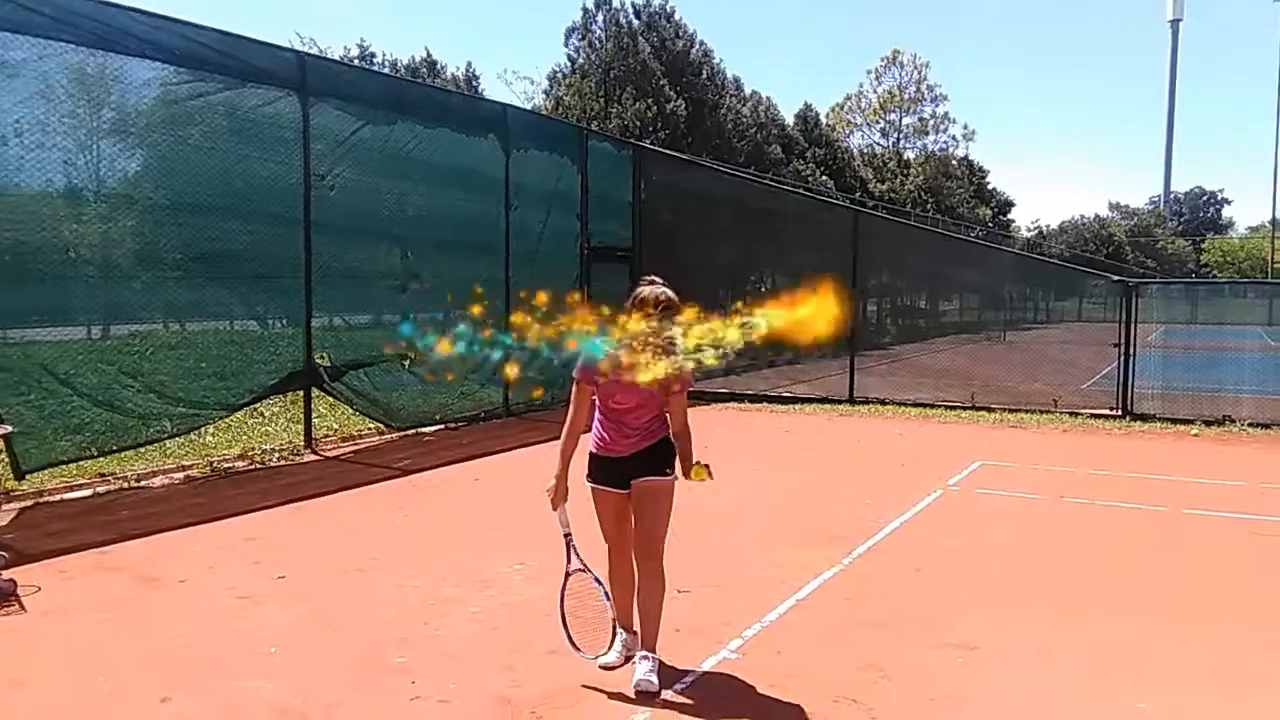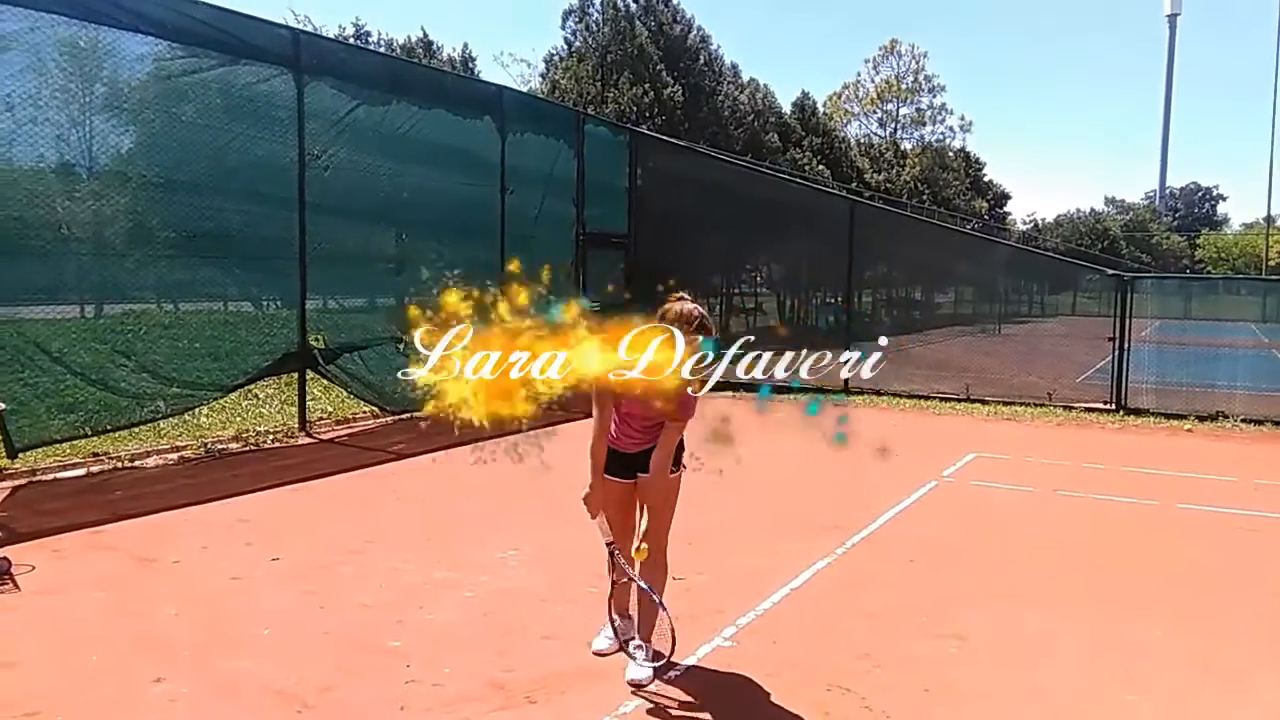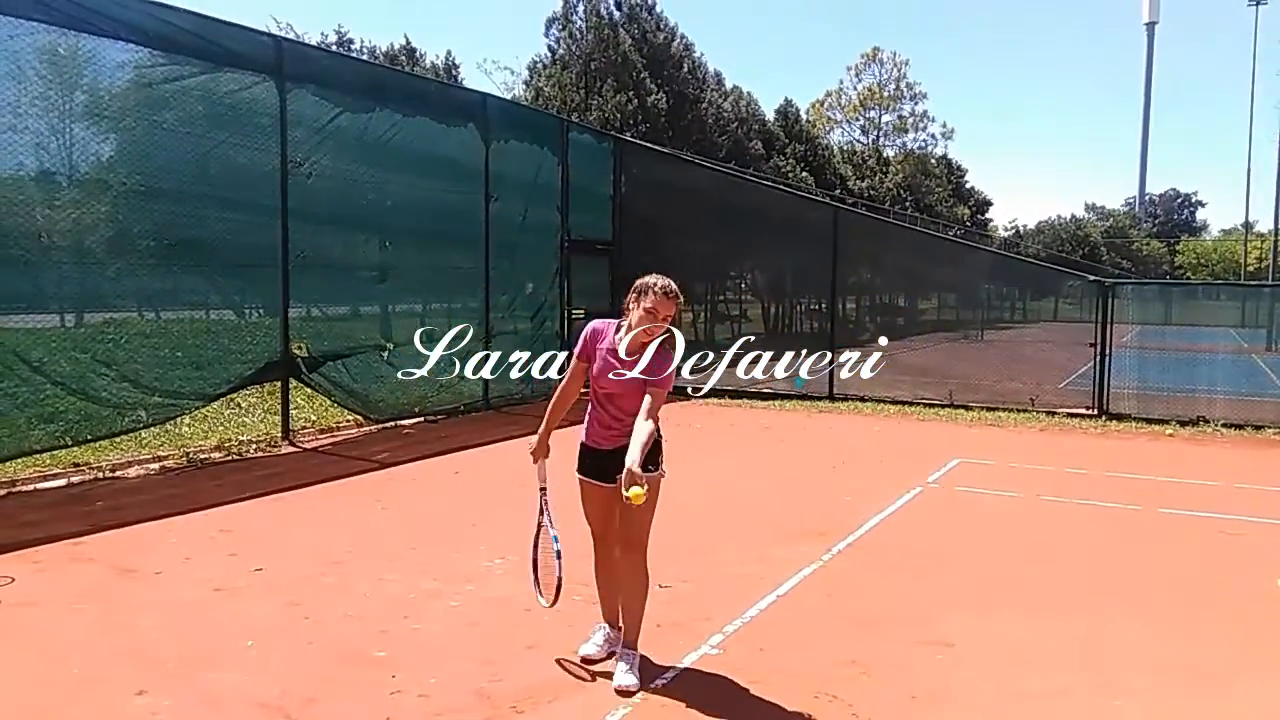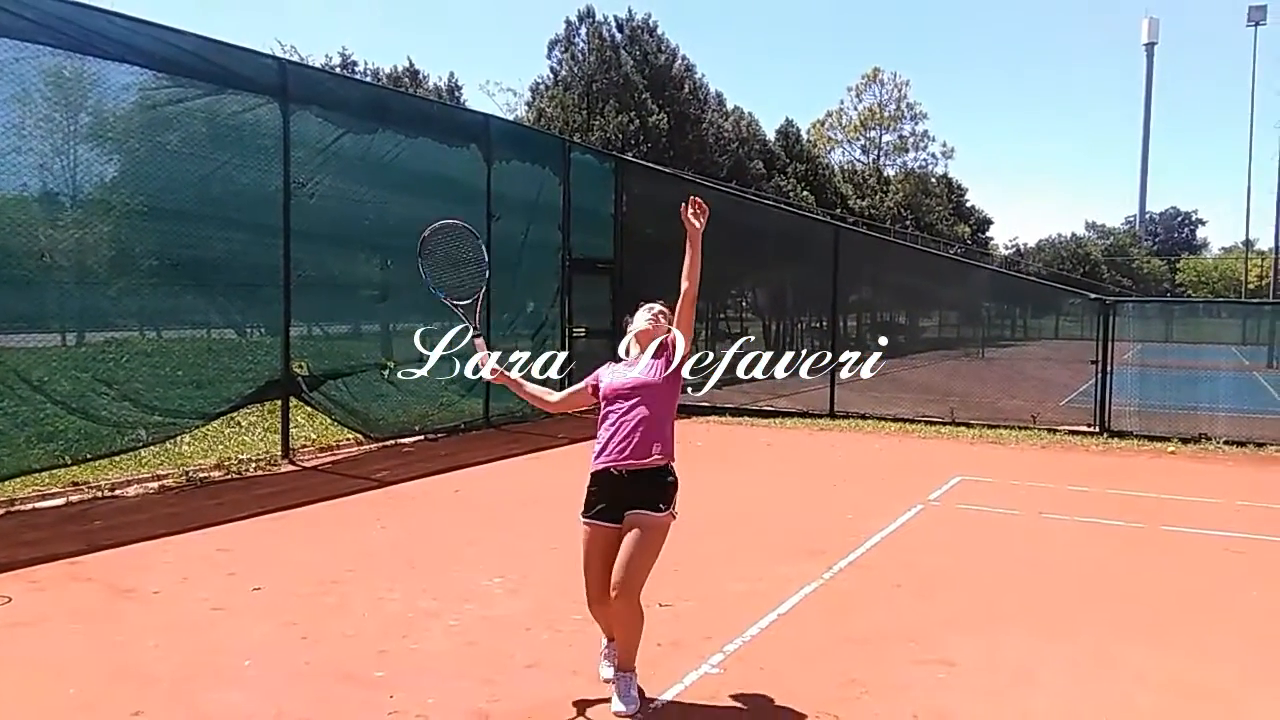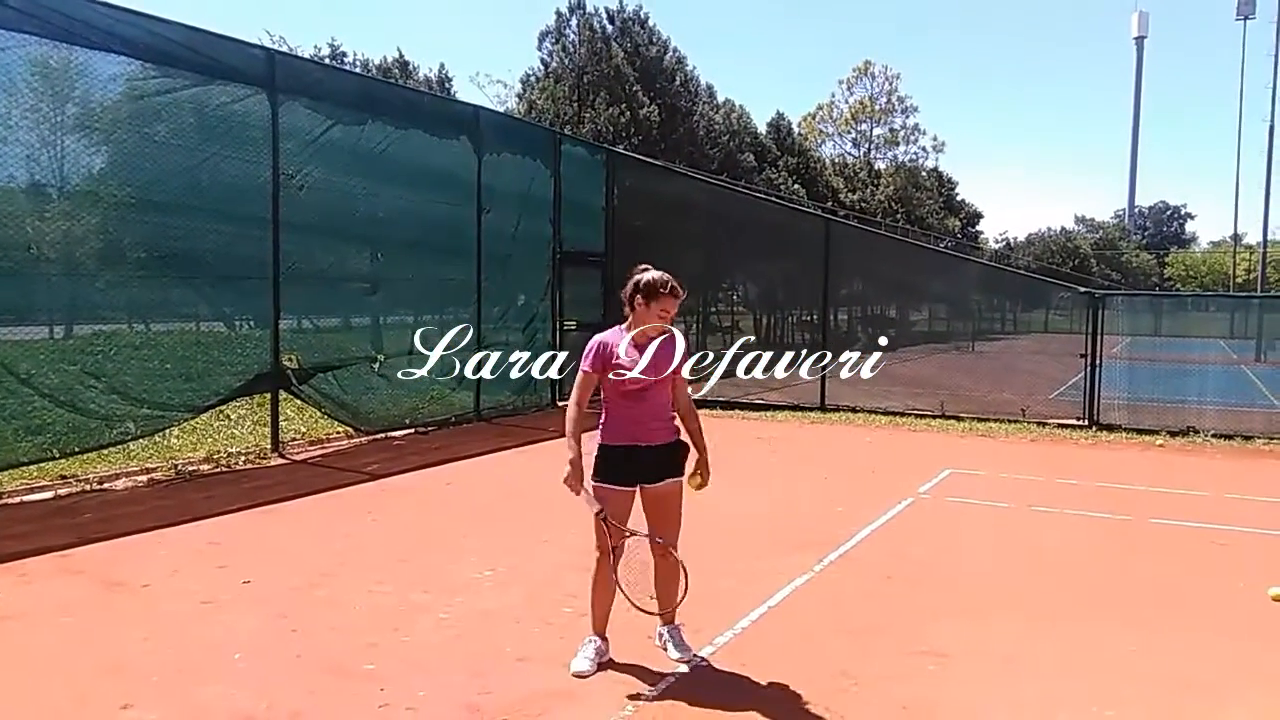
dt=1s
person 1, frame 1
right shoulder: (598, 353)
left elbow: (679, 424)
right elbow: (577, 417)
left wrist: (687, 459)
right wrist: (560, 475)
left hip: (652, 458)
right hip: (605, 460)
left knee: (649, 555)
right knee: (618, 551)
left ankle: (646, 655)
right ankle: (624, 633)
person 1, frame 2
left shoulder: (684, 385)
left elbow: (662, 456)
right elbow: (602, 422)
left wrist: (651, 521)
right wrist: (596, 483)
left hip: (656, 454)
right hip: (614, 451)
left knee: (652, 545)
right knee: (619, 541)
left ankle: (642, 642)
right ankle: (621, 619)
person 1, frame 3
left shoulder: (663, 358)
right shoulder: (595, 333)
left elbow: (646, 418)
right elbow: (569, 388)
left wrist: (633, 463)
right wrist: (544, 435)
left hip: (637, 455)
right hip: (593, 451)
left knee: (631, 548)
right knee: (603, 544)
left ankle: (628, 650)
right ankle: (609, 628)
person 1, frame 4
left shoulder: (670, 358)
right shoulder: (607, 372)
left elbow: (688, 296)
right elbow: (555, 401)
left wrist: (694, 238)
right wrist: (509, 379)
left hip: (651, 485)
right hip: (604, 485)
left knee: (623, 591)
right knee: (597, 597)
left ankle: (625, 674)
right ankle: (613, 643)
person 1, frame 5
left shoulder: (671, 346)
right shoulder: (604, 344)
left elbow: (683, 403)
right elbow: (577, 405)
left wrist: (701, 451)
right wrist: (573, 459)
left hip: (663, 453)
right hip: (615, 455)
left knee: (666, 551)
right knee: (607, 553)
left ankle: (669, 628)
right ankle: (597, 639)
